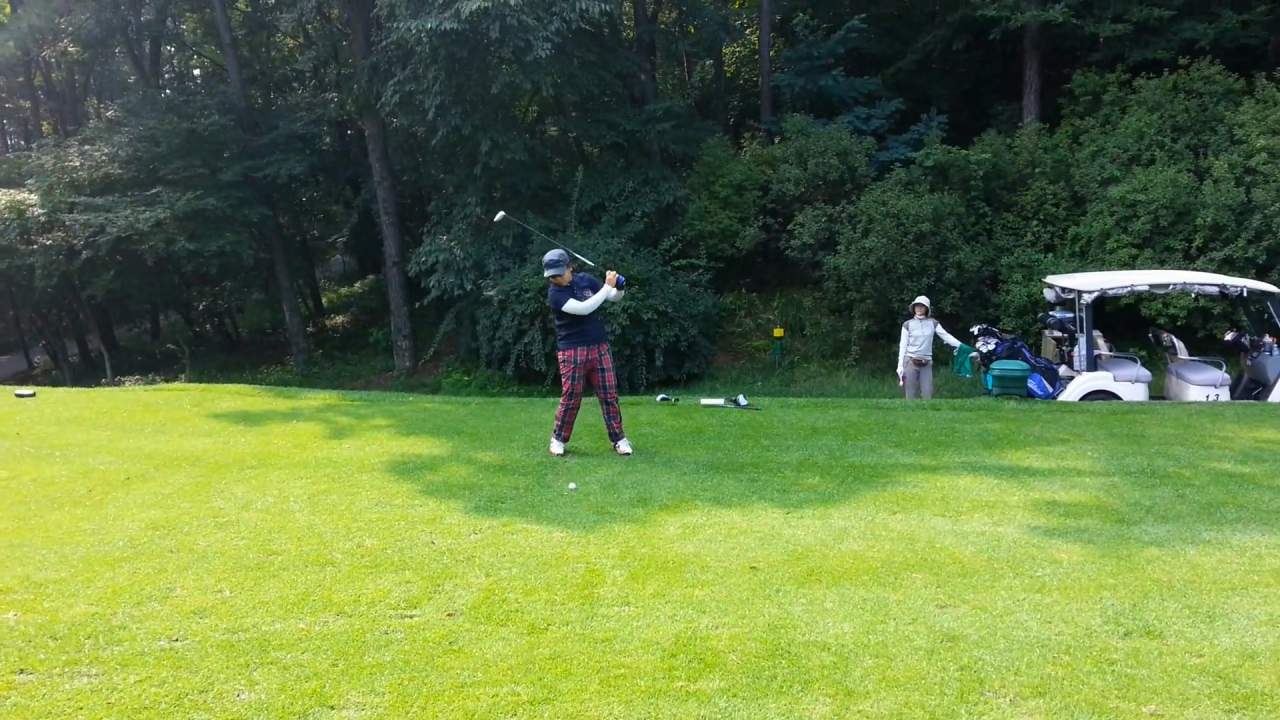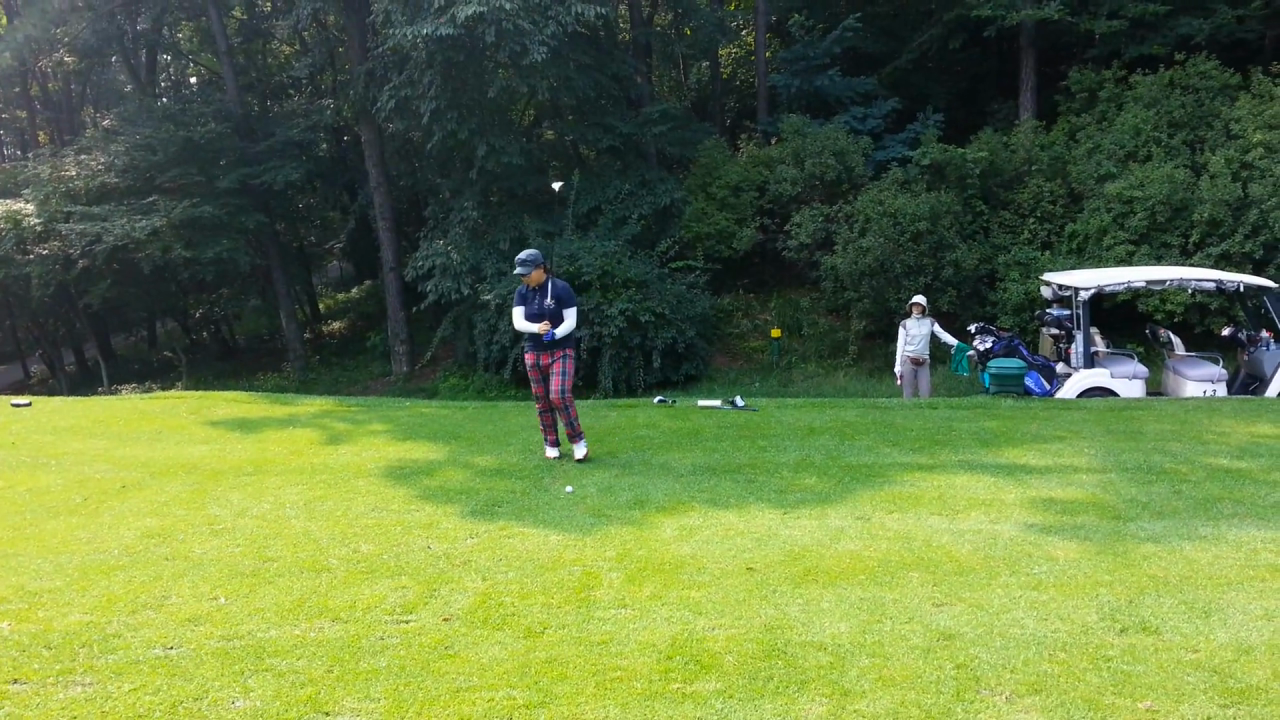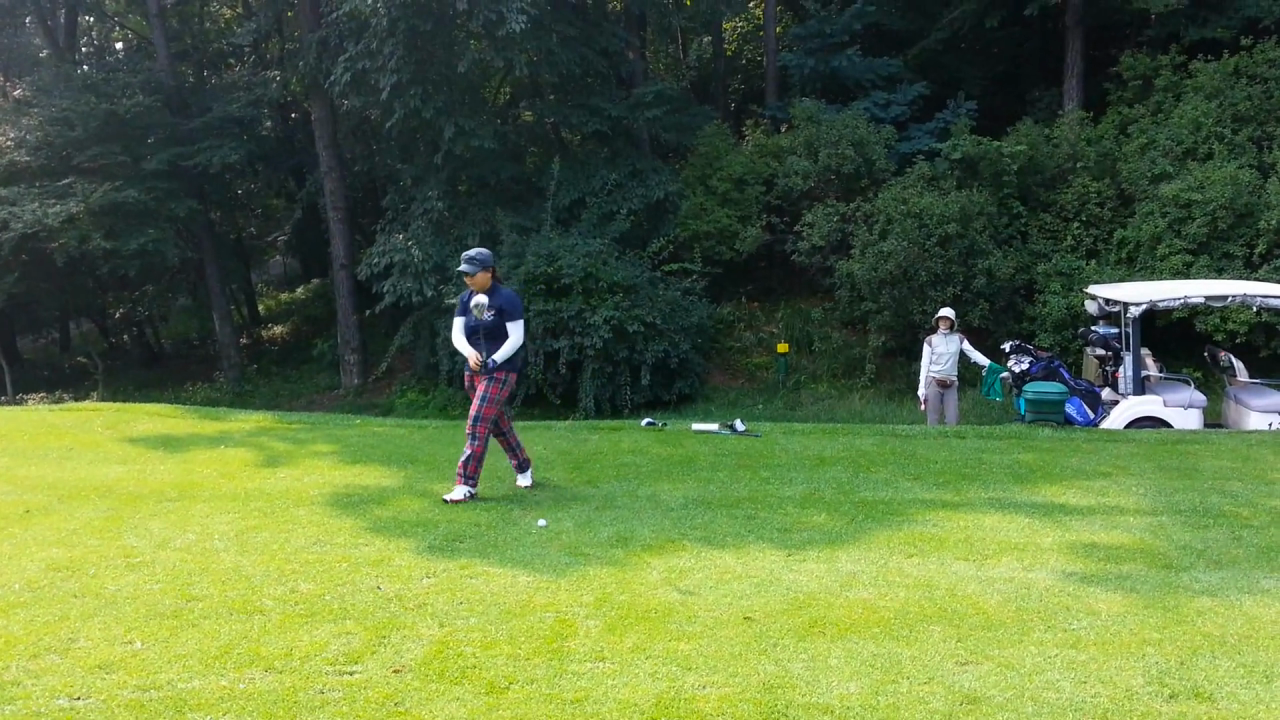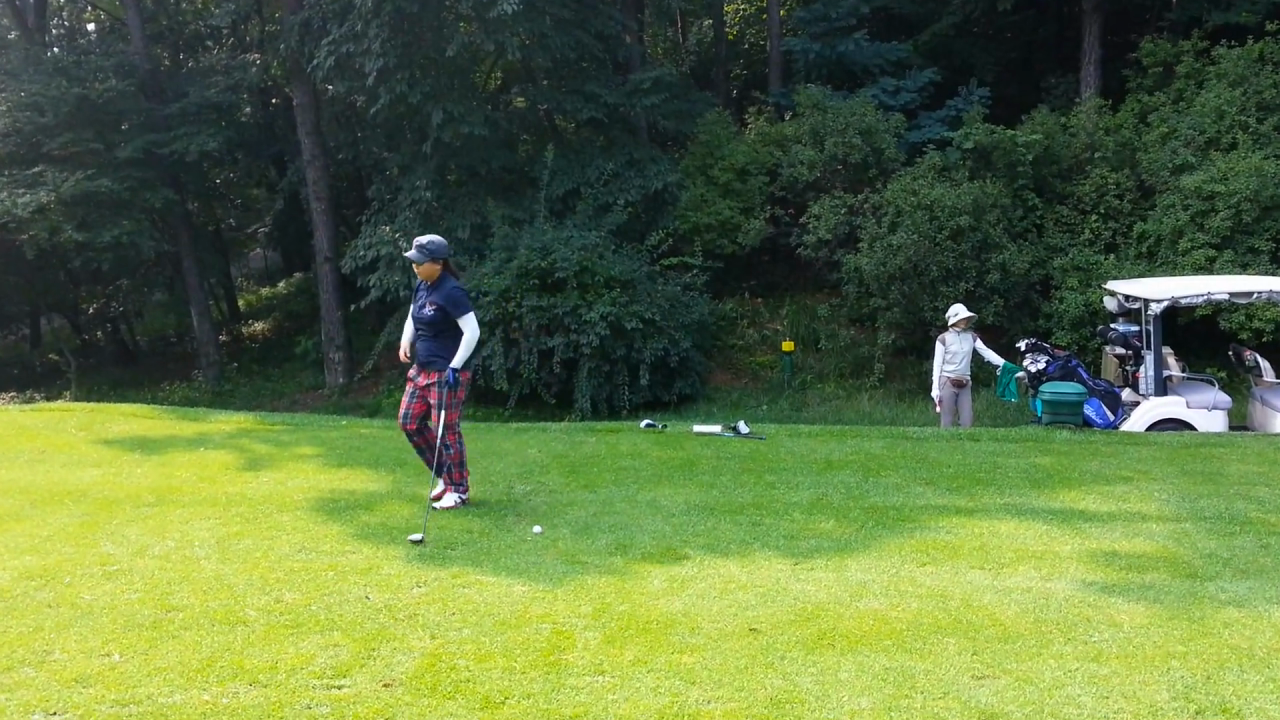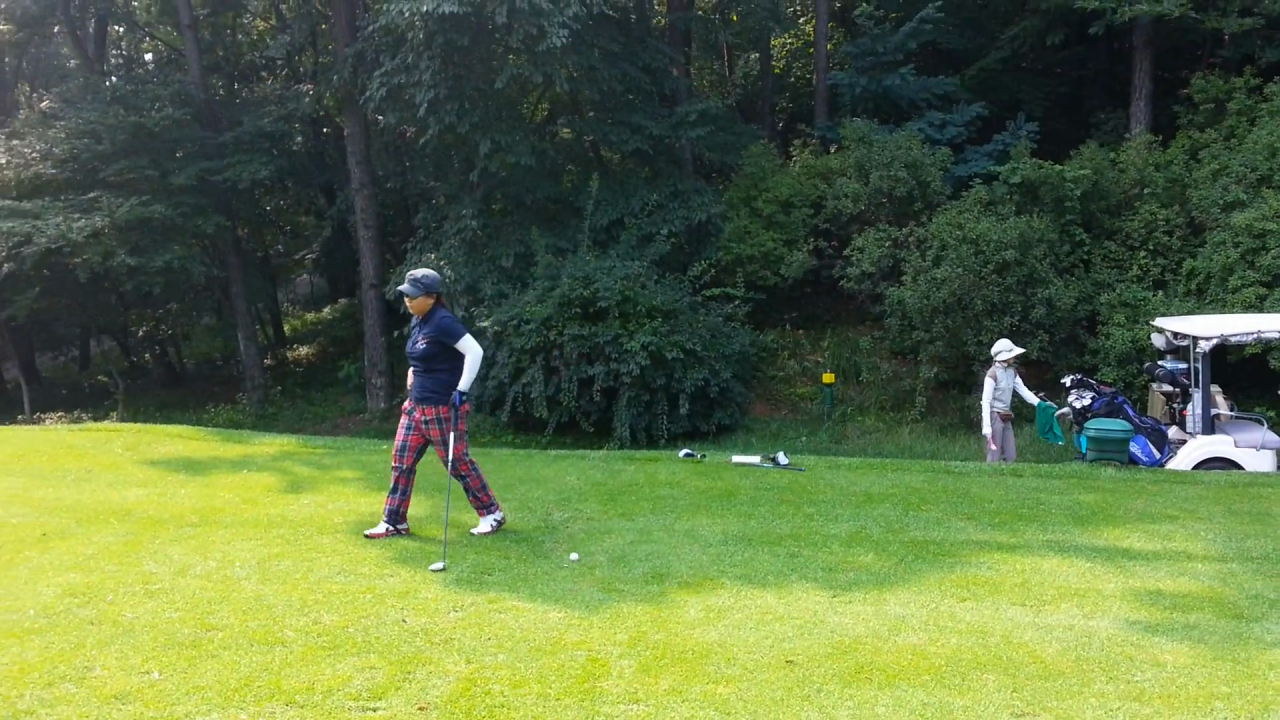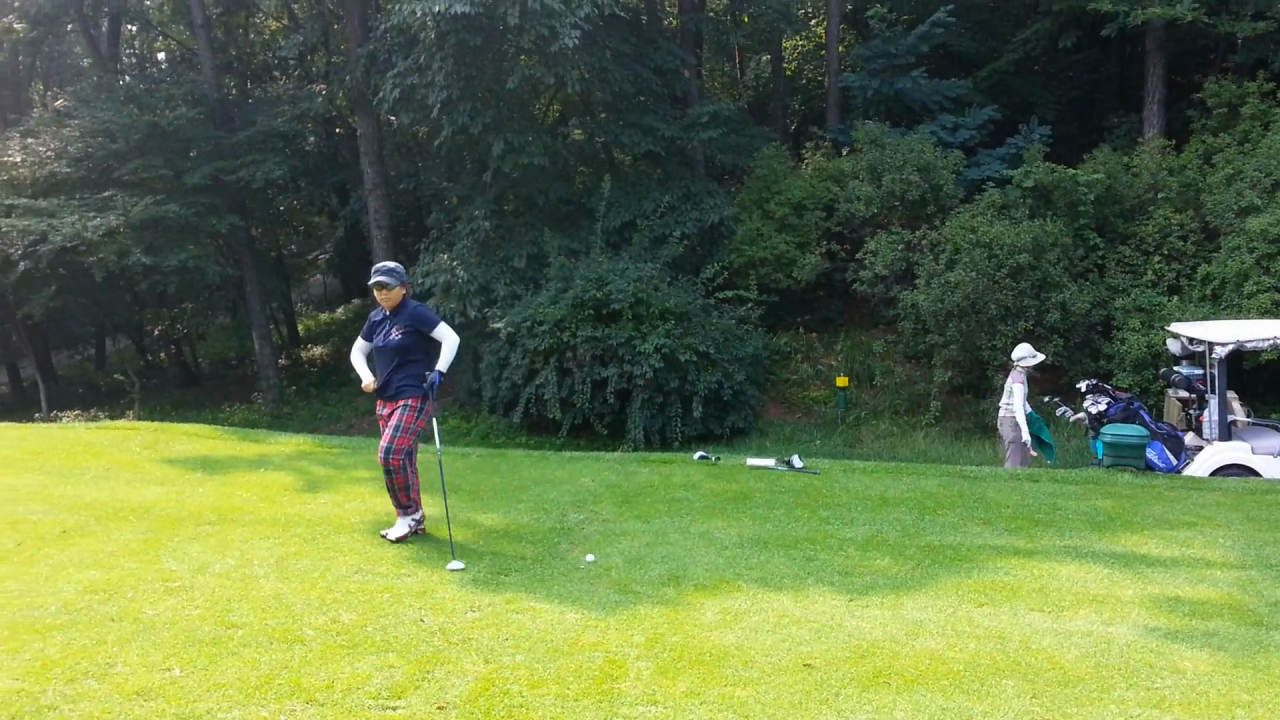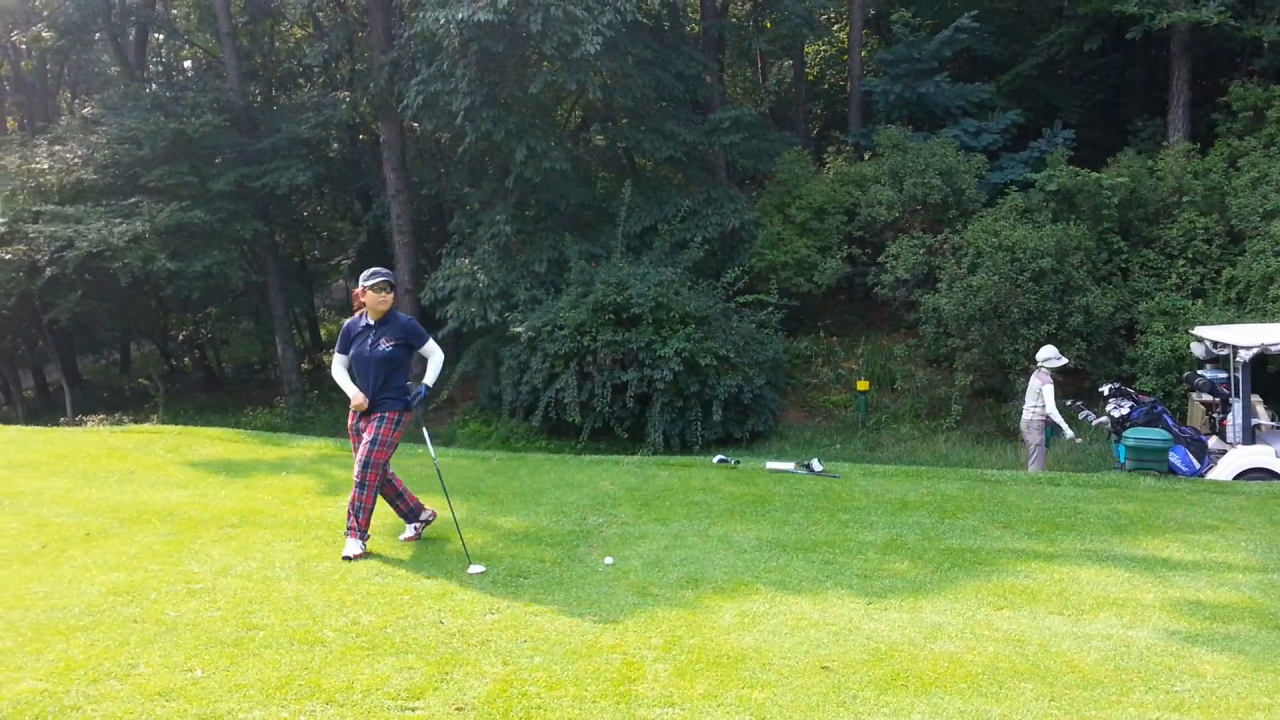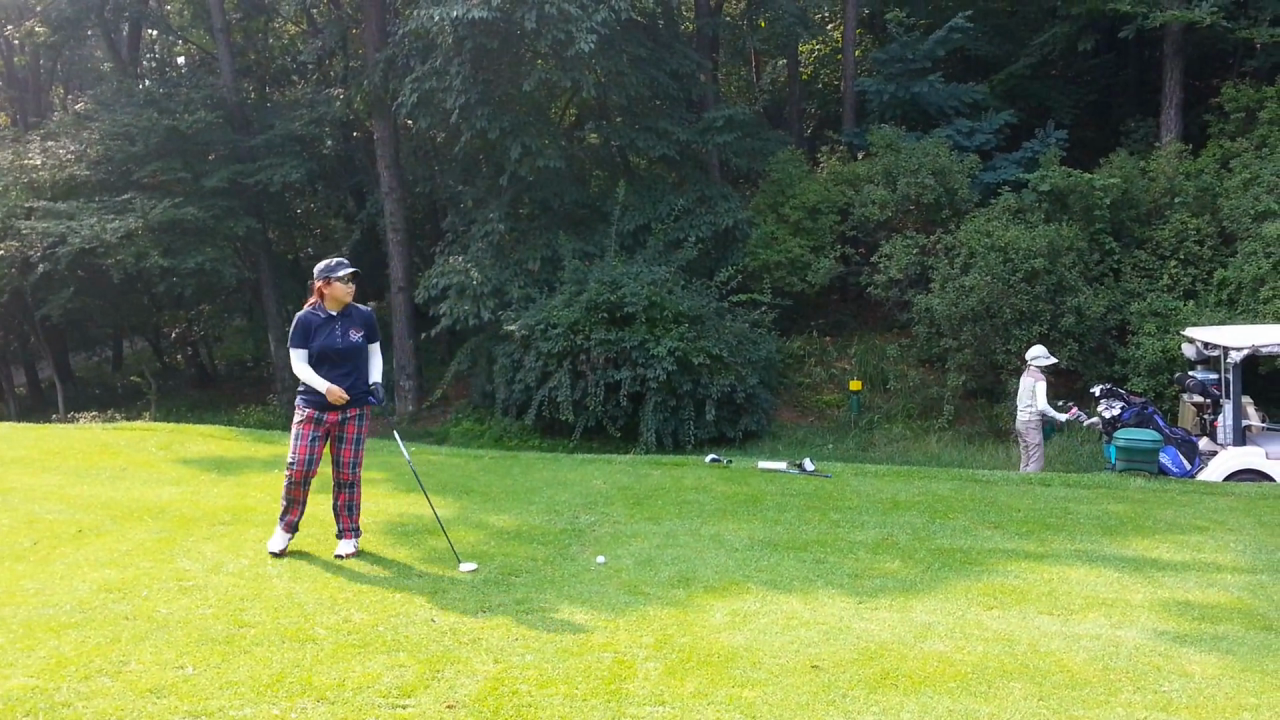
dt=0.3s
person 1, frame 1
left shoulder: (585, 280)
right shoulder: (555, 292)
left elbow: (614, 297)
right elbow: (584, 308)
left wrist: (617, 289)
right wrist: (607, 286)
left hip: (599, 346)
right hip: (571, 350)
left knee: (608, 393)
right knee: (571, 397)
right ankle: (558, 439)
person 1, frame 2
left shoulder: (562, 288)
right shoulder: (522, 292)
left elbow: (571, 322)
right elbow: (518, 322)
left wrist: (554, 334)
right wrist: (538, 329)
left hip: (561, 351)
right hip: (534, 354)
left knee: (560, 396)
right knee: (542, 402)
left ankle: (578, 440)
right ankle: (551, 443)
person 1, frame 3
left shoulder: (507, 298)
right shoulder: (466, 299)
left elbow: (517, 338)
right elbow: (457, 334)
left wrist: (493, 360)
right wrist: (470, 353)
left hip: (500, 371)
right hip: (474, 372)
left knee: (476, 423)
right knee: (498, 424)
left ankle: (467, 485)
right ankle: (523, 468)
person 1, frame 4
left shoulder: (451, 291)
right shoulder: (421, 286)
left elbow: (472, 331)
right elbow: (413, 320)
left wrist: (454, 368)
right wrist: (406, 342)
left hip: (446, 372)
right hip: (421, 368)
left knee: (447, 430)
right knee: (410, 423)
left ankle: (458, 490)
right ankle: (446, 475)
person 1, frame 5
left shoulder: (443, 321)
right shoulder: (418, 322)
left elbow: (474, 352)
left wrist: (461, 391)
right wrist: (413, 371)
left hip: (441, 406)
right hip: (416, 404)
left knee: (457, 462)
right knee: (402, 462)
left ankle: (491, 512)
right ankle: (394, 522)
person 1, frame 6
left shoulder: (416, 313)
right shoulder: (376, 318)
left elbow: (451, 339)
right elbow: (357, 352)
left wrist: (438, 373)
right wrist: (366, 375)
left hip: (413, 398)
right hip: (386, 400)
left knee: (393, 454)
right knee: (398, 457)
left ankle: (410, 512)
right ankle: (412, 519)
person 1, frame 7
left shoulder: (404, 325)
right shoulder: (351, 327)
left elbow: (436, 355)
right elbow: (338, 367)
left wrist: (425, 386)
right wrist: (353, 392)
left hip: (390, 412)
right hip: (360, 412)
left knee: (366, 472)
right knee: (380, 473)
left ankle: (357, 536)
right ankle: (418, 514)
person 1, frame 8
left shoulder: (364, 316)
right shoulder: (306, 319)
left elbow: (374, 354)
right elbow: (299, 364)
left wrist: (375, 383)
right wrist: (325, 387)
left hip: (353, 409)
right hip: (312, 406)
left knee: (347, 473)
right knee: (299, 469)
left ankle: (348, 535)
right ankle: (286, 527)
